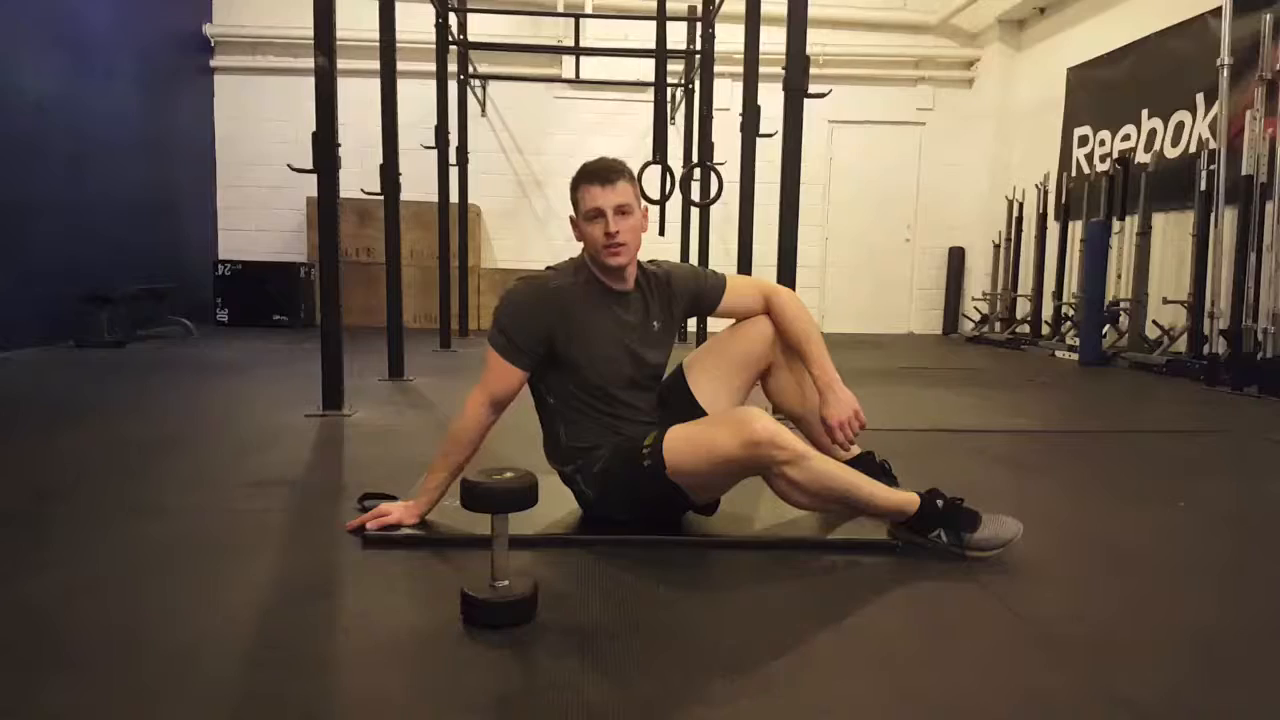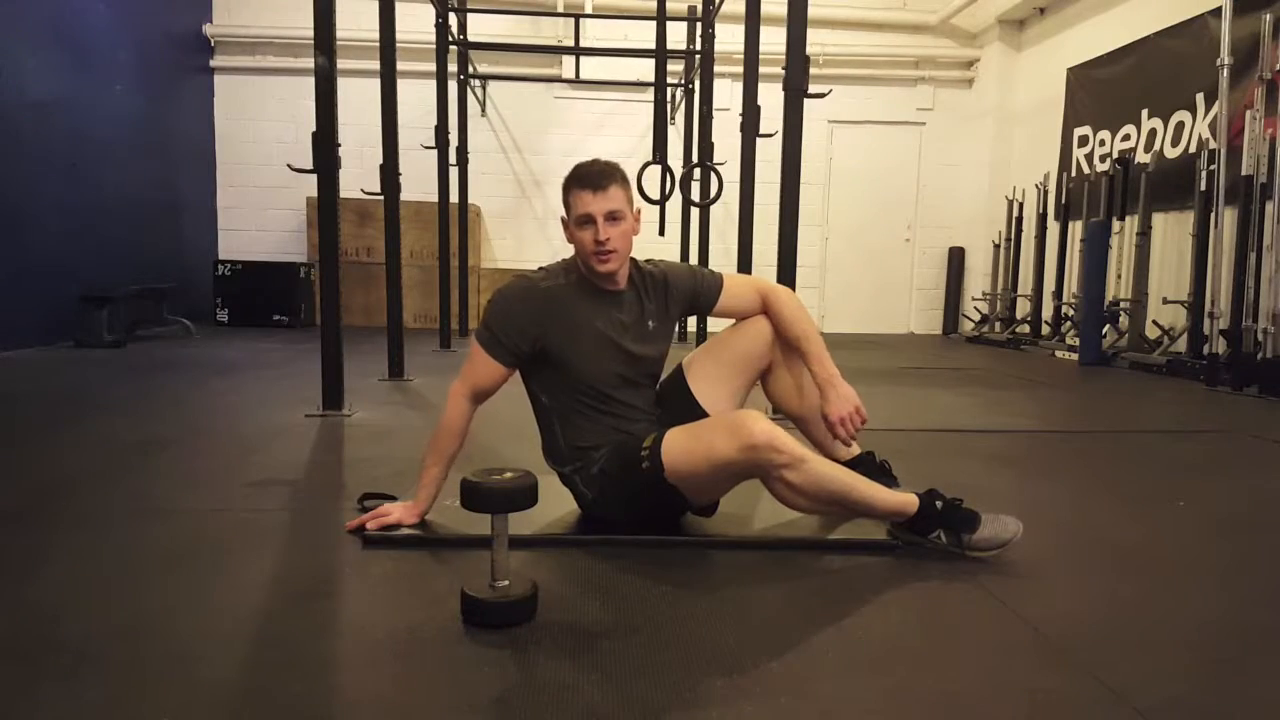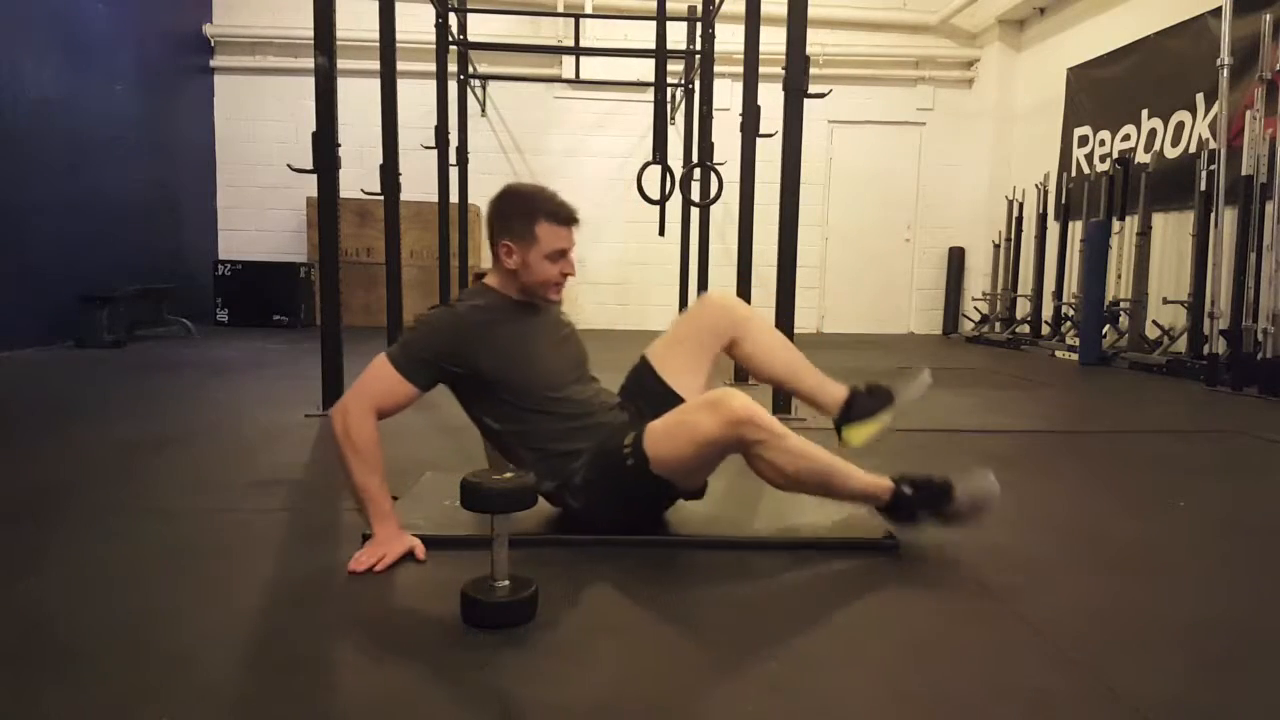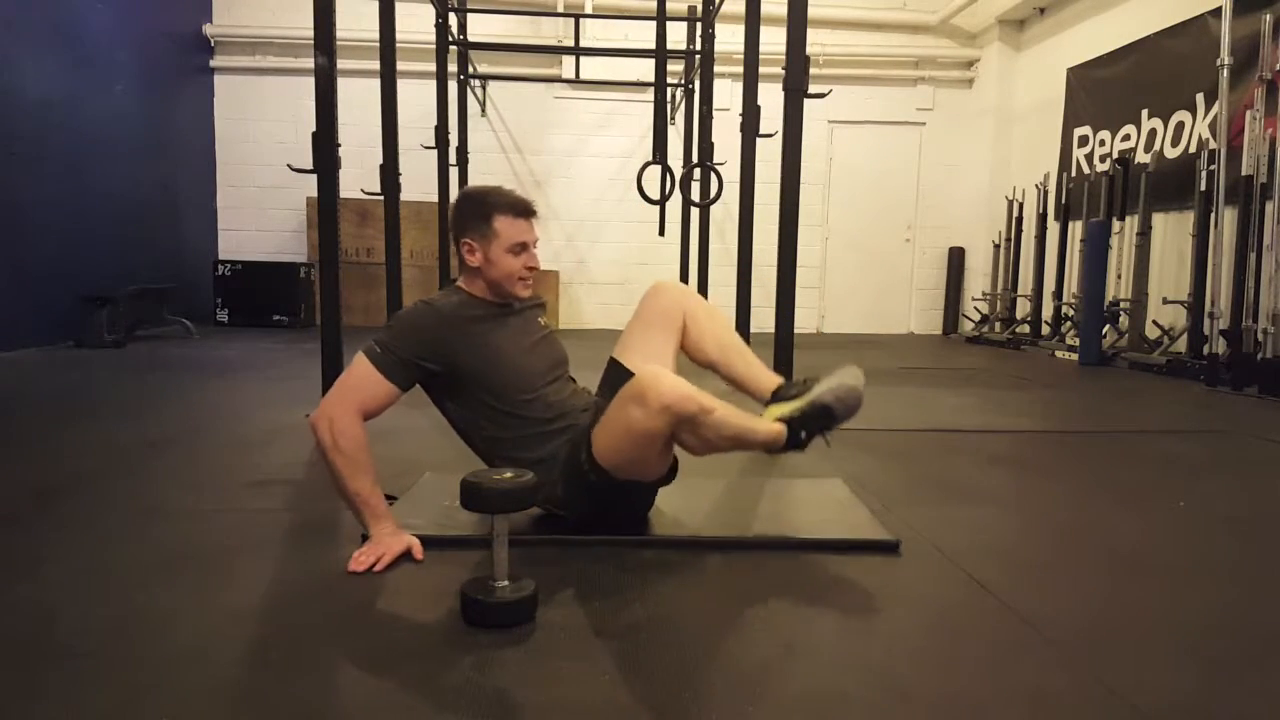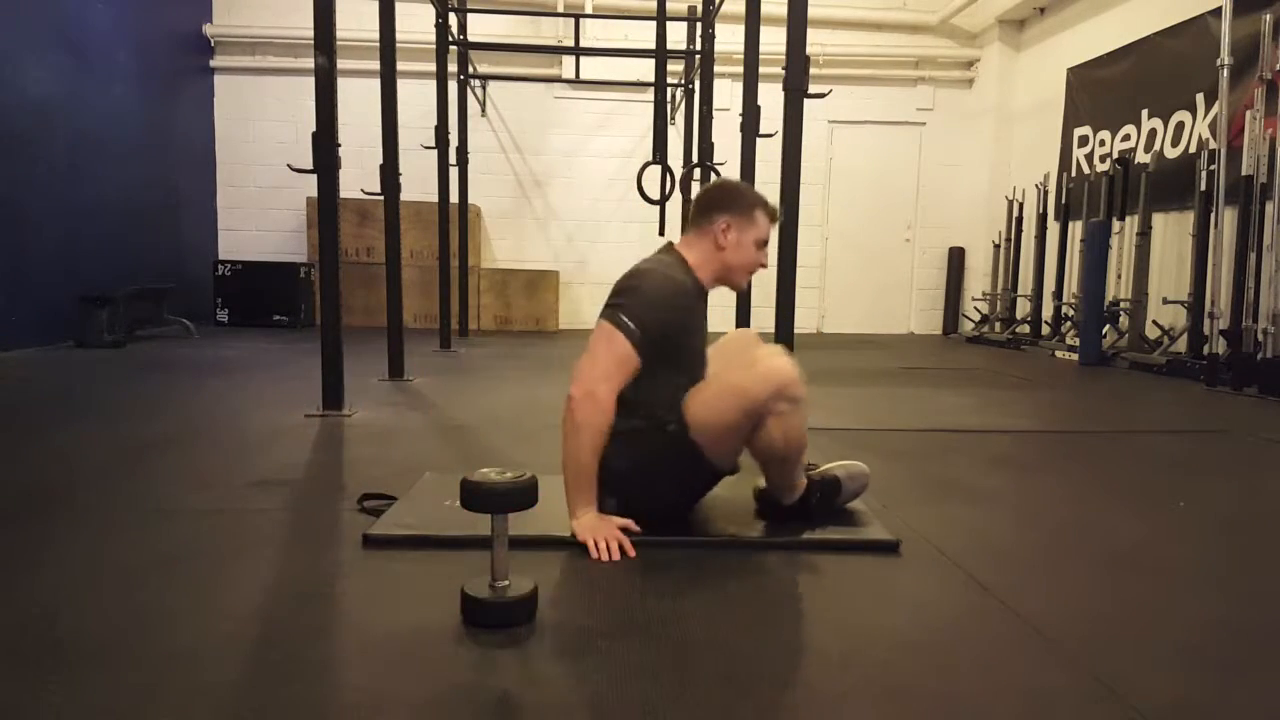
dt=0.7s
person 1, frame 1
left shoulder: (669, 283)
right shoulder: (541, 301)
left elbow: (776, 296)
right elbow: (486, 403)
left wrist: (831, 386)
right wrist: (422, 502)
left hip: (661, 437)
right hip: (613, 480)
left knee: (768, 331)
right knee: (757, 432)
left ankle: (861, 468)
right ankle: (921, 516)
person 1, frame 2
left shoulder: (662, 282)
right shoulder: (531, 301)
left elbow: (769, 295)
right elbow: (465, 395)
left wrist: (833, 383)
right wrist: (420, 501)
left hip: (660, 433)
right hip: (611, 482)
left knee: (770, 333)
right knee: (754, 436)
left ankle: (862, 470)
right ankle: (922, 516)
person 1, frame 3
left shoulder: (540, 293)
right shoulder: (458, 327)
right elbow: (352, 411)
right wrist: (385, 527)
left hip: (624, 424)
right hip: (600, 484)
left knee: (720, 310)
right knee: (734, 414)
left ankle: (851, 409)
right ankle: (897, 497)
person 1, frame 4
left shoulder: (522, 301)
right shoulder: (433, 325)
right elbow: (334, 415)
right wrist: (382, 528)
left hip: (599, 430)
right hip: (576, 484)
left knee: (671, 298)
right knee: (657, 390)
left ankle: (783, 399)
right ankle: (784, 433)
person 1, frame 5
left shoulder: (678, 280)
right shoulder: (661, 289)
right elbow: (587, 393)
right wrist: (584, 513)
left hip: (658, 448)
right hip: (648, 476)
left knee: (745, 343)
right knee: (772, 369)
left ankle: (788, 470)
right ankle: (792, 497)
